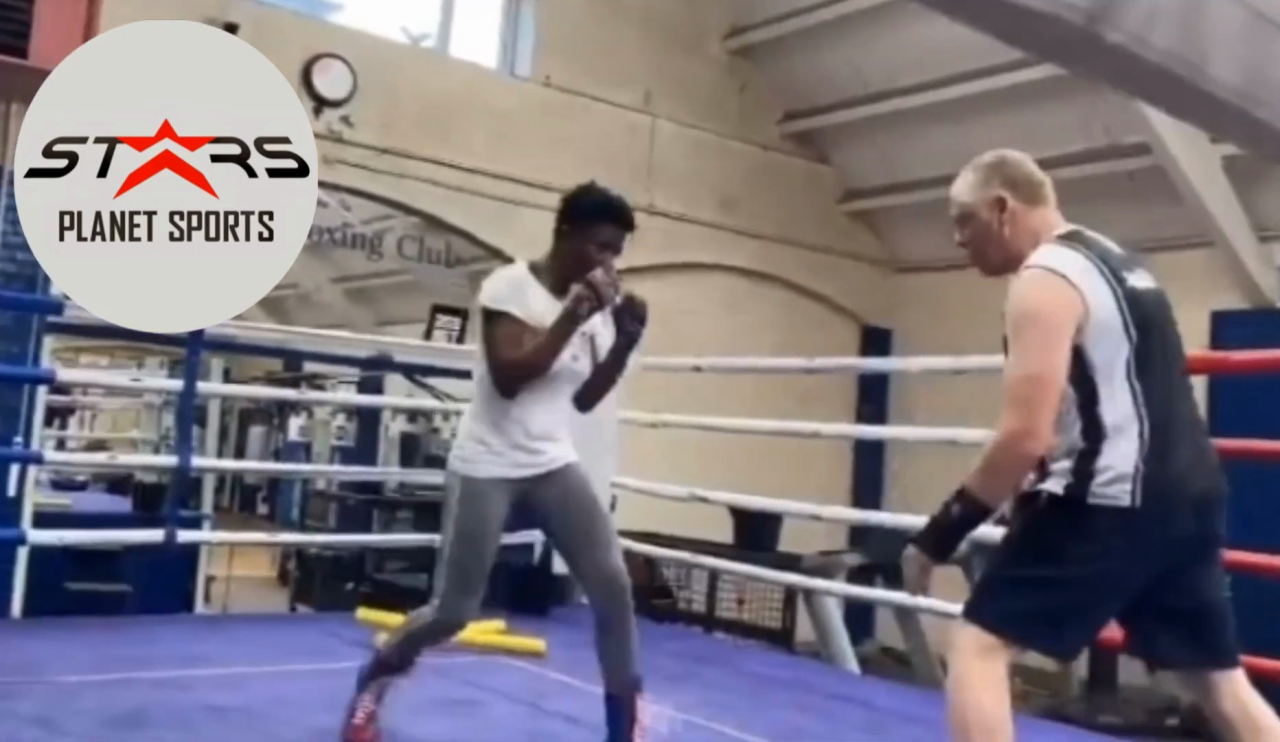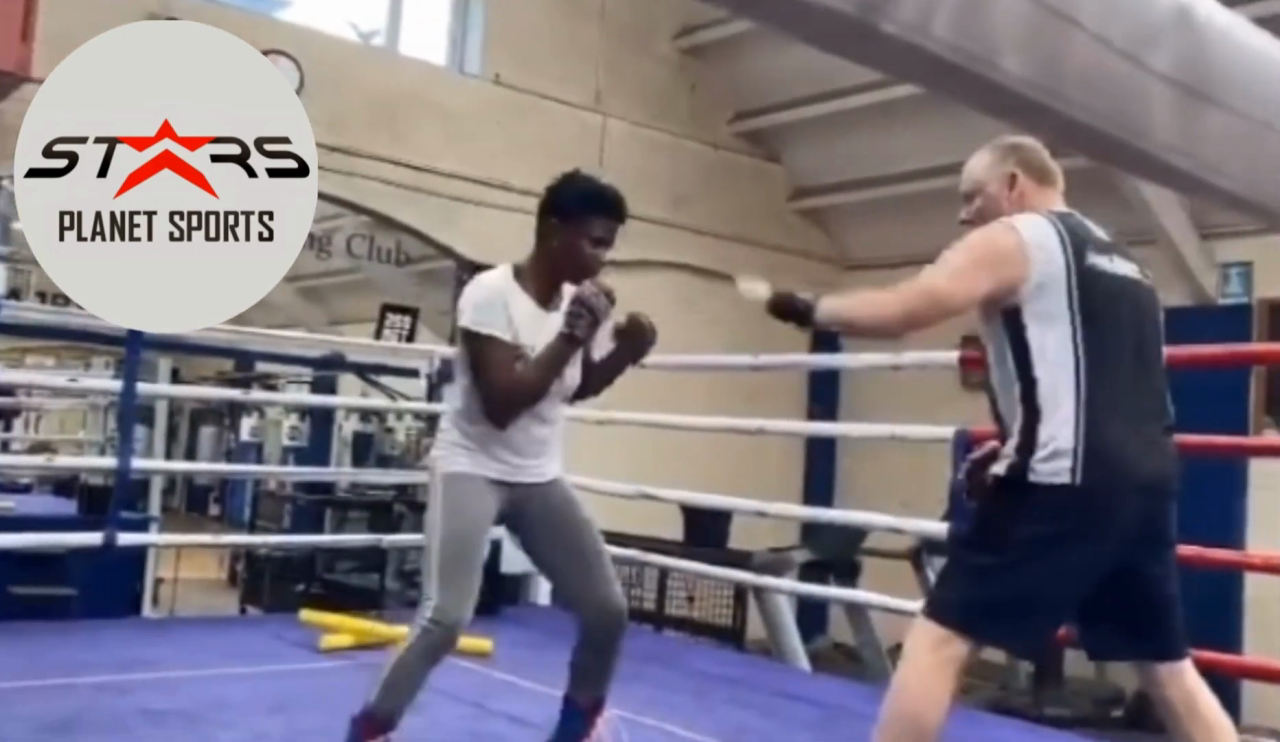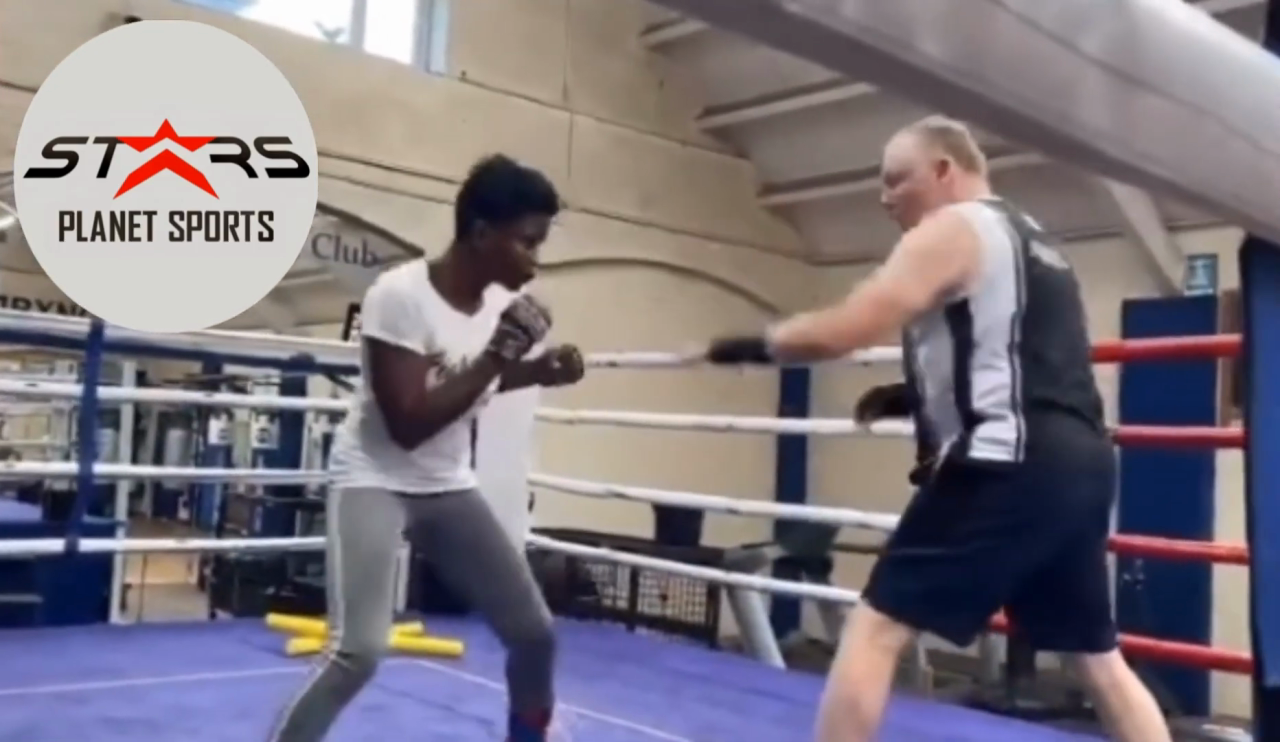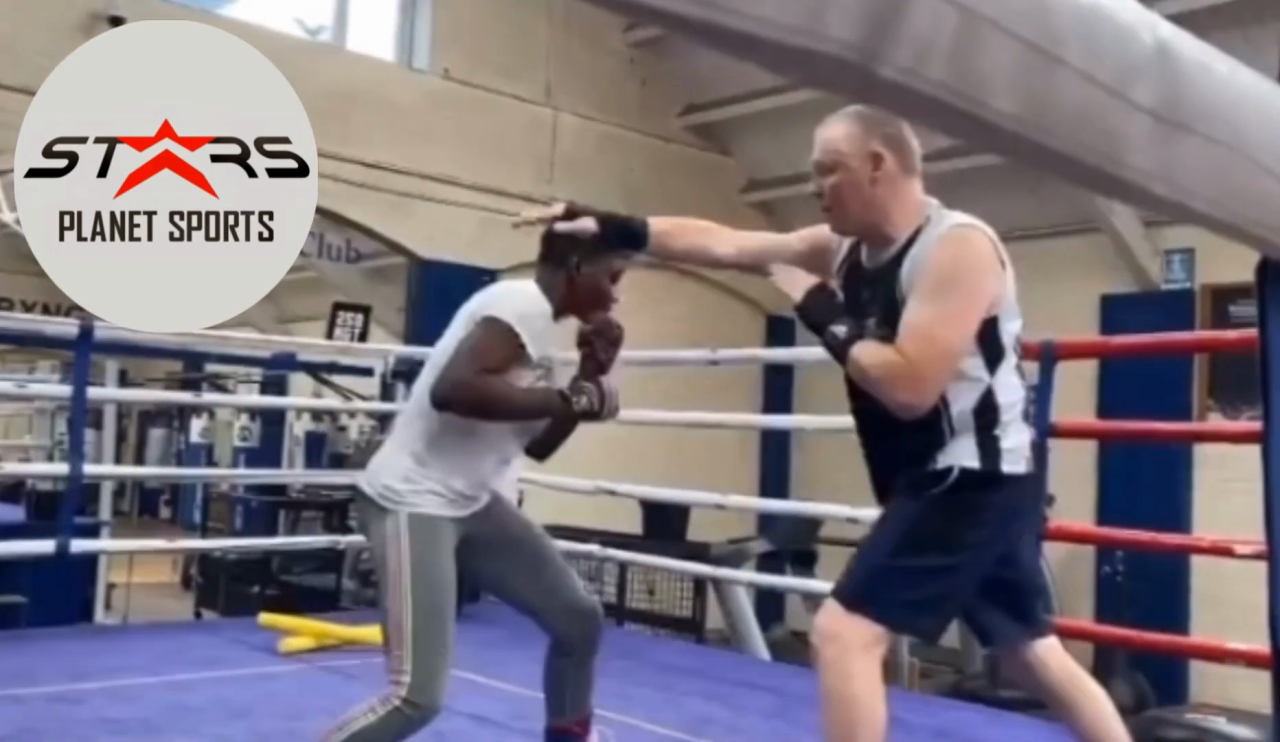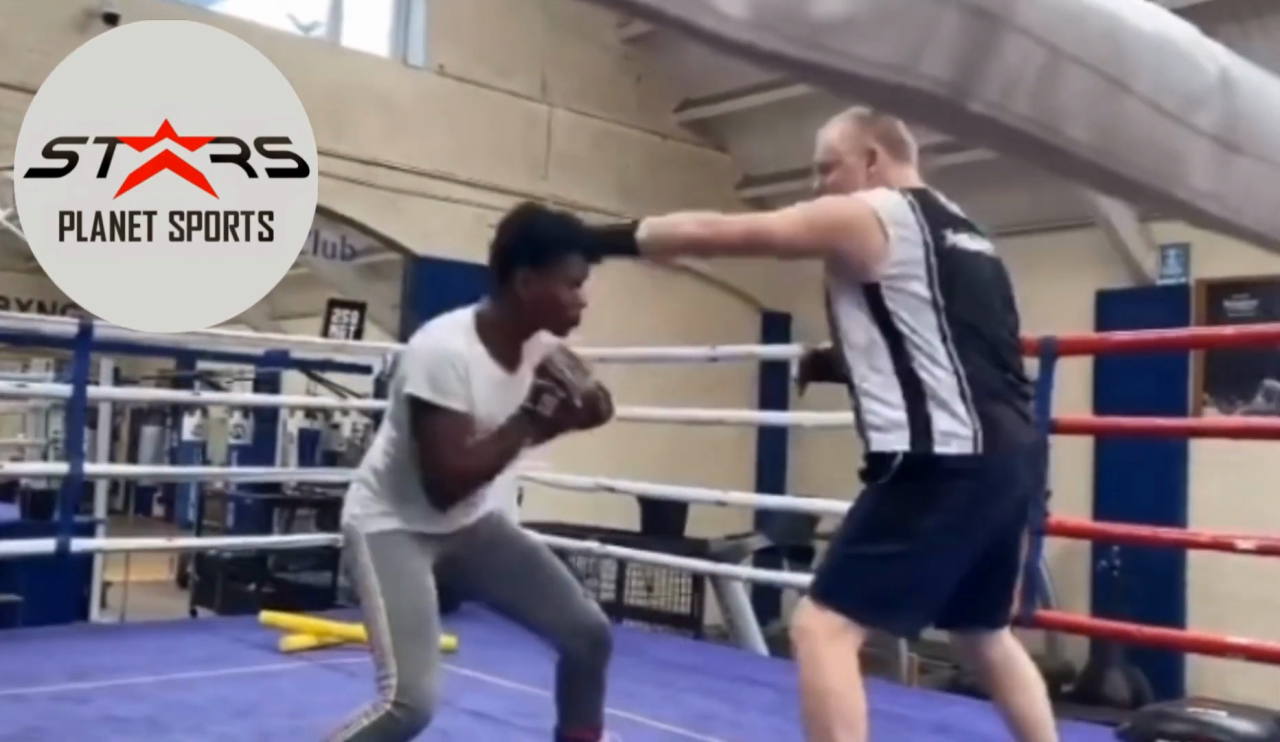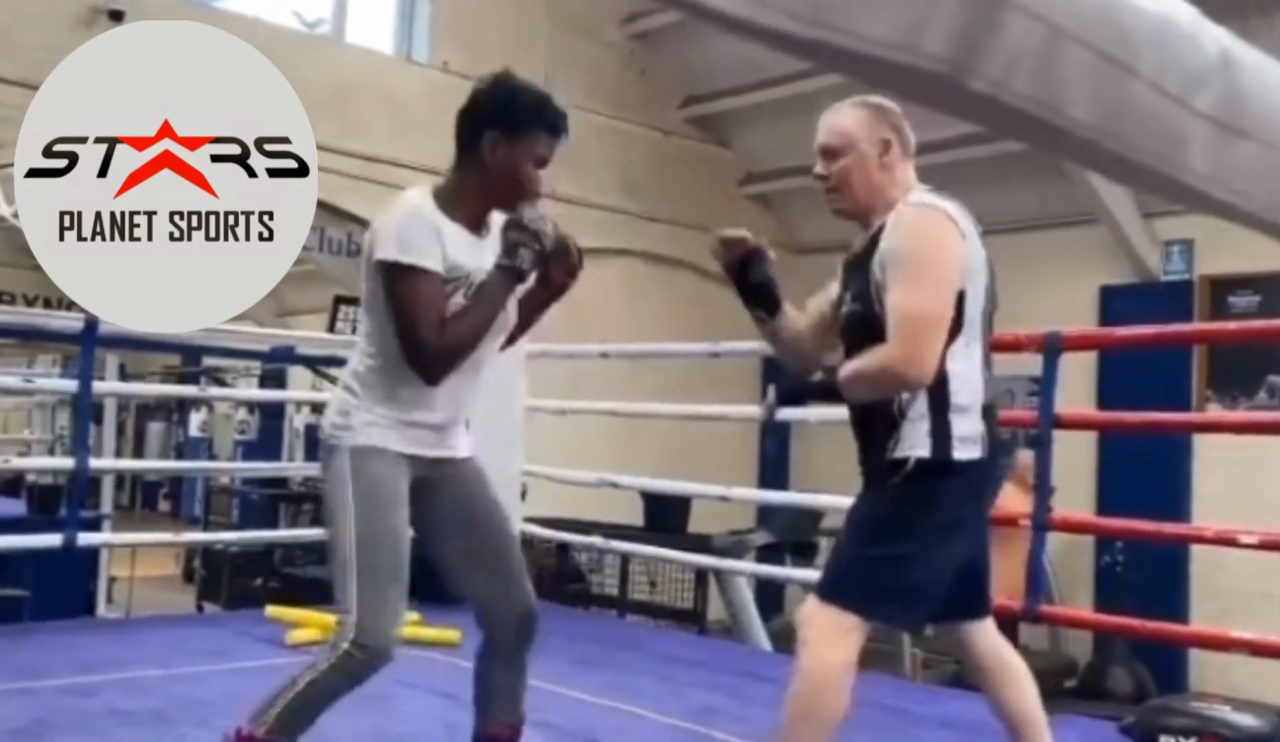
dt=0.4s
person 1, frame 1
left shoulder: (1045, 279)
right shoulder: (1119, 267)
left elbow: (1023, 435)
left wrist: (940, 530)
right wrist: (1039, 492)
left hip: (1114, 500)
right hip: (1190, 494)
left knee: (976, 647)
right knee: (1222, 684)
person 1, frame 2
left shoulder: (1015, 241)
right shoulder: (1121, 262)
left elbow: (895, 311)
left wrist: (800, 307)
left hip: (1060, 486)
right hip: (1145, 484)
left knee: (936, 642)
right knee: (1168, 671)
person 1, frame 3
left shoulder: (950, 231)
right shoulder: (1034, 246)
left elbow: (837, 334)
left wrist: (751, 345)
right wrist: (908, 398)
left hip: (997, 472)
right hip: (1075, 471)
left knee: (872, 631)
right knee: (1093, 661)
person 1, frame 4
left shoulder: (959, 244)
right shoulder: (847, 248)
left elbow: (912, 388)
right elbow: (719, 245)
left wrist: (832, 318)
right wrist: (611, 226)
left hip: (976, 480)
right hip: (968, 485)
left knee: (846, 634)
right knee: (1033, 653)
person 1, frame 5
left shoulder: (862, 216)
right shoulder: (962, 235)
left elbow: (718, 234)
left wrist: (619, 236)
right wrist: (847, 366)
left hip: (943, 464)
right hip: (1008, 459)
left knee: (822, 628)
right knee: (982, 633)
person 1, frame 6
left shoulder: (922, 230)
right shoulder: (872, 247)
left elbow: (908, 365)
right elbow: (807, 347)
left wrist: (825, 383)
right wrist: (759, 292)
left hip: (935, 464)
right hip: (944, 467)
left knee: (828, 621)
right knee: (967, 630)
person 2, frame 1
left shoulder: (590, 305)
right shoulder: (509, 286)
right elbow: (509, 375)
left wrist: (626, 343)
right wrist: (574, 316)
left hip: (554, 464)
right hip: (486, 465)
left knee: (613, 588)
right knee: (454, 610)
right ankle: (375, 682)
person 2, frame 2
left shoulder: (576, 301)
right shoulder: (489, 295)
right elbow: (500, 406)
left wrist: (622, 358)
right wrist: (573, 336)
left hip: (540, 479)
right hip: (471, 470)
left knee: (608, 612)
right knee: (447, 618)
person 2, frame 3
left shoulder: (495, 300)
right shoulder: (399, 295)
right elbow: (407, 424)
left wrist: (535, 370)
right wrist: (501, 351)
left hip: (447, 488)
right hip: (371, 483)
left knee: (533, 632)
right knee: (359, 651)
person 2, frame 4
left shoulder: (534, 317)
right shoulder: (522, 301)
left elbow: (537, 445)
right elbow: (451, 388)
left wrist: (588, 374)
right wrist: (569, 399)
left hip: (469, 502)
right hip: (410, 502)
left knee: (580, 619)
right knee: (417, 696)
person 2, frame 5
left shoulder: (539, 347)
right shoulder: (443, 352)
right elbow: (447, 485)
left wrist: (569, 415)
right wrist: (536, 408)
left hip: (469, 523)
right hip: (392, 526)
left knee: (588, 634)
person 2, frame 6
left shoulder: (500, 229)
right shoulder: (413, 222)
right elbow: (434, 357)
left wrist: (546, 289)
right wrist: (509, 271)
left hip: (443, 449)
right hip: (371, 442)
left knee: (514, 616)
right knee: (370, 640)
